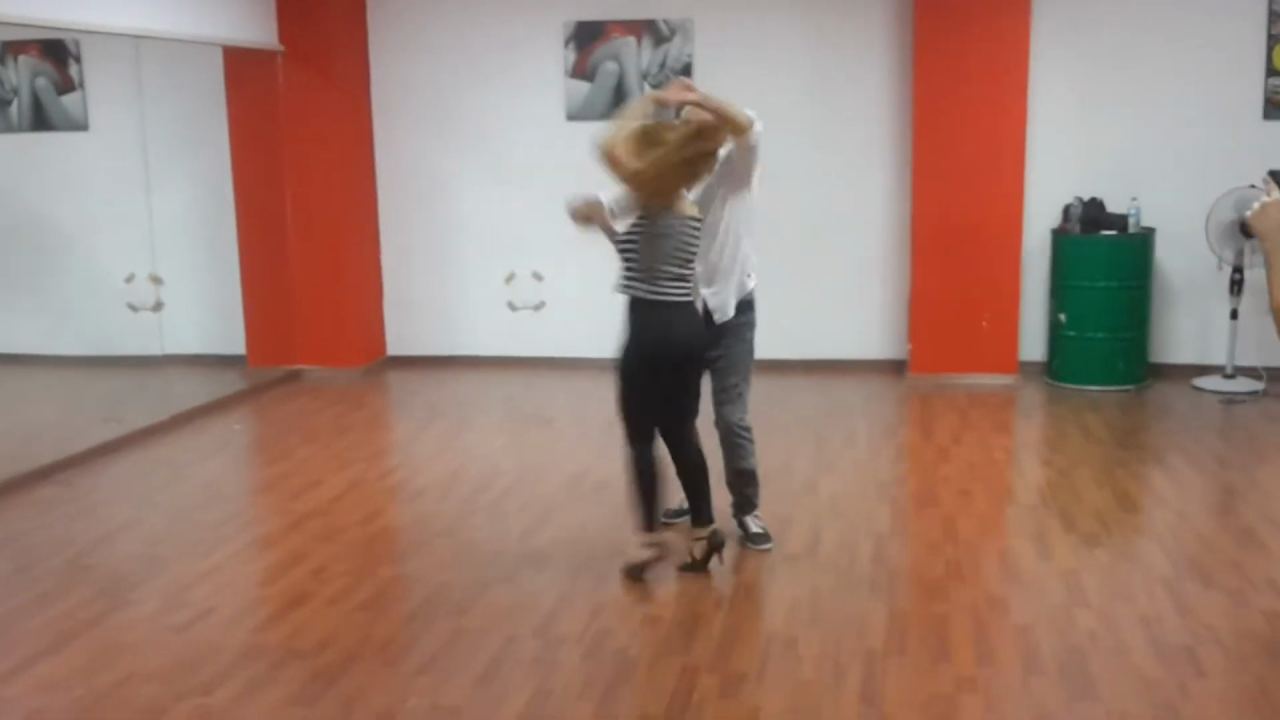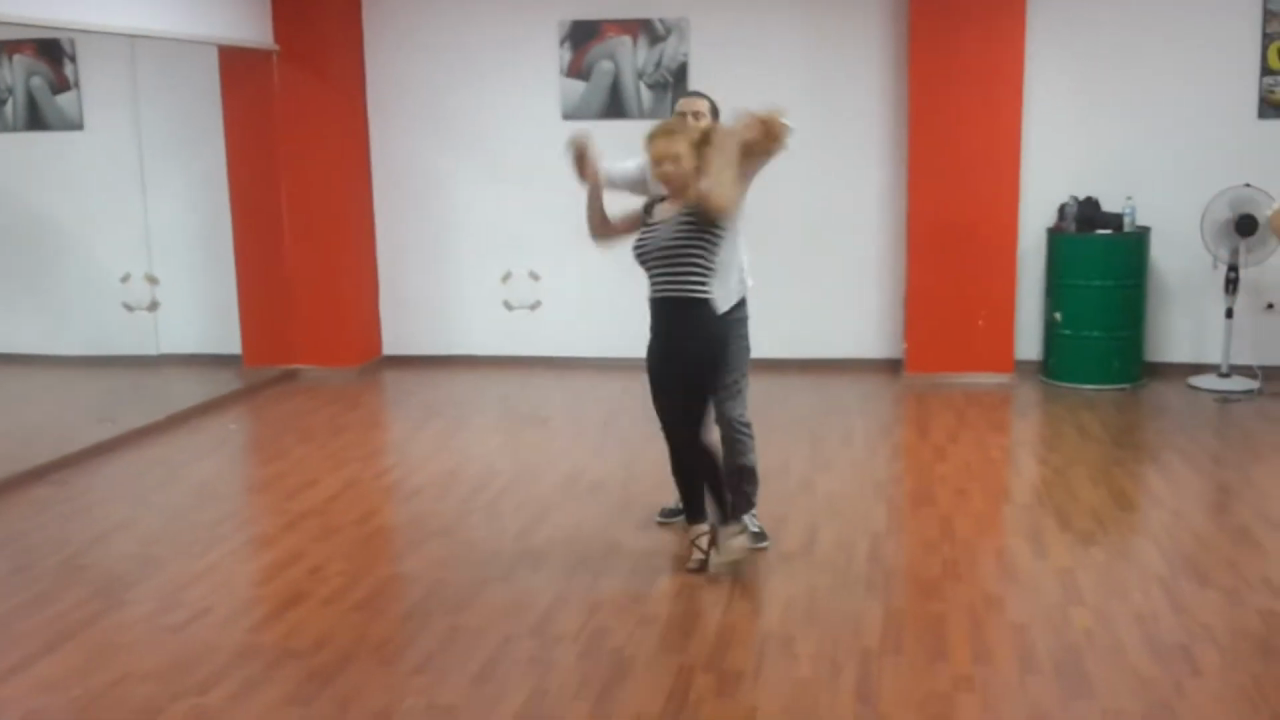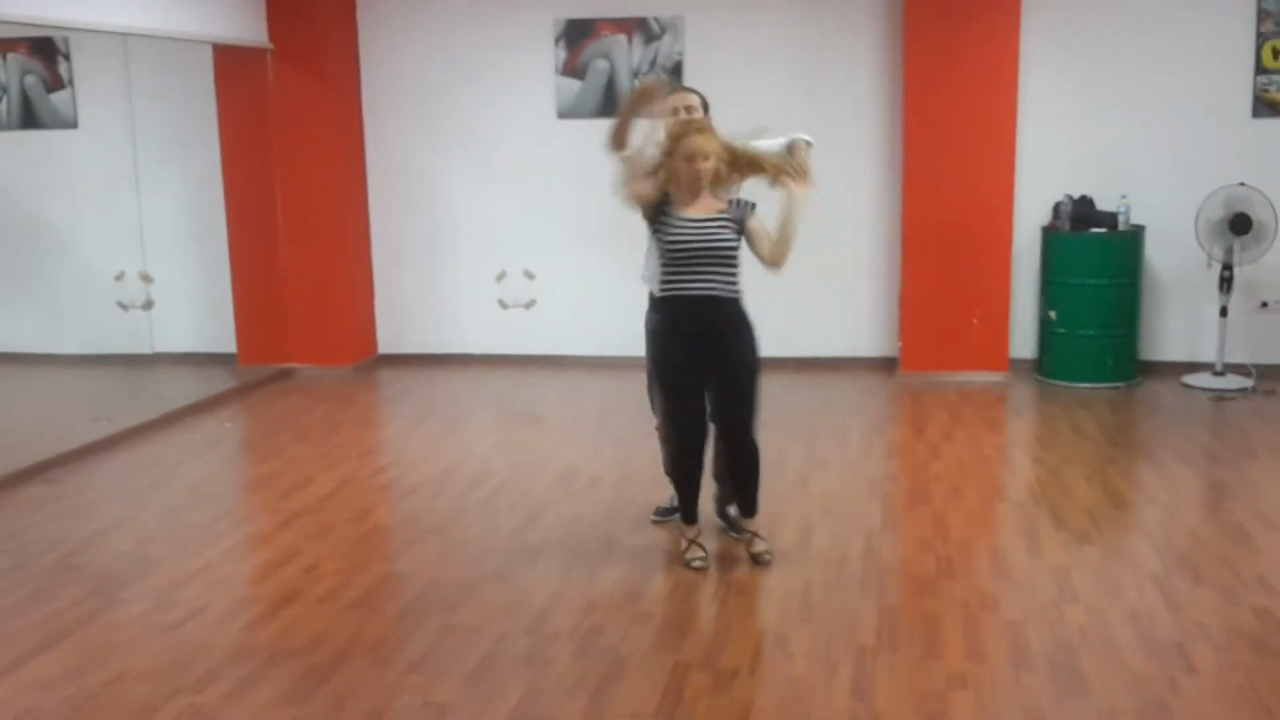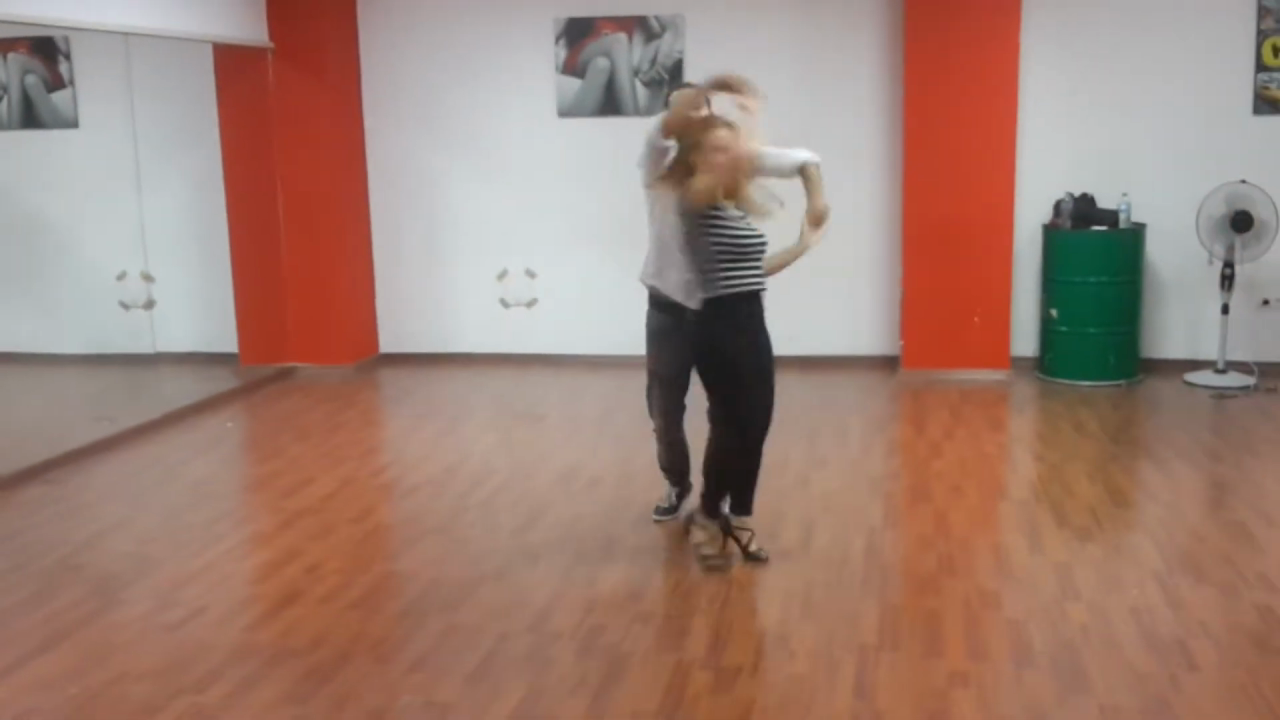
dt=0.1s
person 1, frame 1
left shoulder: (660, 202)
right shoulder: (683, 208)
left elbow: (610, 146)
left wrist: (643, 104)
left hip: (653, 331)
right hip: (683, 329)
left knee: (640, 437)
right knee: (679, 431)
left ankle: (651, 539)
right ankle: (704, 530)
person 1, frame 2
left shoulder: (709, 207)
right shoulder: (653, 210)
left elbow: (727, 193)
right elbow: (602, 231)
left wrist: (732, 140)
right wrist: (594, 183)
left hip: (694, 332)
right hip: (670, 334)
left knee: (684, 436)
right knee: (682, 434)
left ankle: (728, 524)
right ankle: (709, 526)
person 1, frame 3
left shoulder: (738, 210)
right shoulder: (659, 205)
left elbow: (774, 256)
right elbow: (632, 184)
left wrist: (791, 195)
left hip: (728, 328)
right hip: (677, 329)
left knee: (736, 431)
right knee: (684, 433)
left ankle: (749, 522)
right ankle: (692, 526)
person 1, frame 4
left shoulder: (737, 206)
right shoulder: (695, 200)
right elbow: (734, 163)
left wrist: (803, 241)
left hip: (750, 324)
right hip: (718, 328)
left knee: (755, 428)
right knee: (735, 427)
left ankle: (738, 520)
right ankle: (705, 517)
person 2, frame 1
left shoulder: (735, 166)
left elbow: (747, 130)
right elbow: (617, 209)
left wrist: (711, 107)
right wrist: (594, 210)
left hip: (731, 311)
left knee: (732, 417)
left ankle: (747, 510)
right ankle: (694, 496)
person 2, frame 2
right shoulder: (656, 170)
left elbow: (768, 142)
right elbow: (607, 175)
right wrist: (587, 166)
left hip: (723, 307)
left knee: (732, 415)
left ankle: (745, 508)
person 2, frame 3
right shoulder: (651, 162)
left elbow: (792, 144)
right elbow: (618, 145)
left wrist: (798, 157)
right wrist: (633, 107)
left ankle: (729, 501)
right ankle: (682, 491)
person 2, frame 4
right shoulder: (660, 158)
left elbow: (802, 158)
right elbow: (662, 129)
left wrist: (816, 195)
right wrist: (696, 101)
right hip: (668, 303)
right knee: (664, 410)
right ankle: (678, 486)
